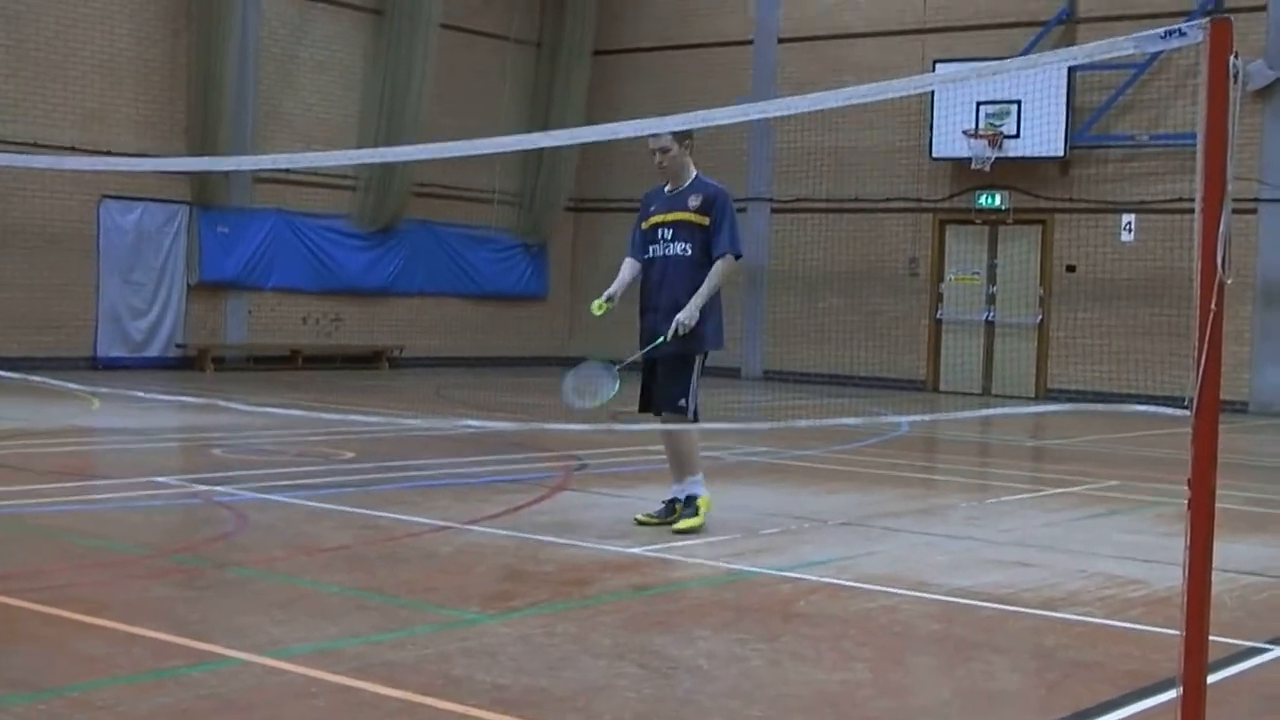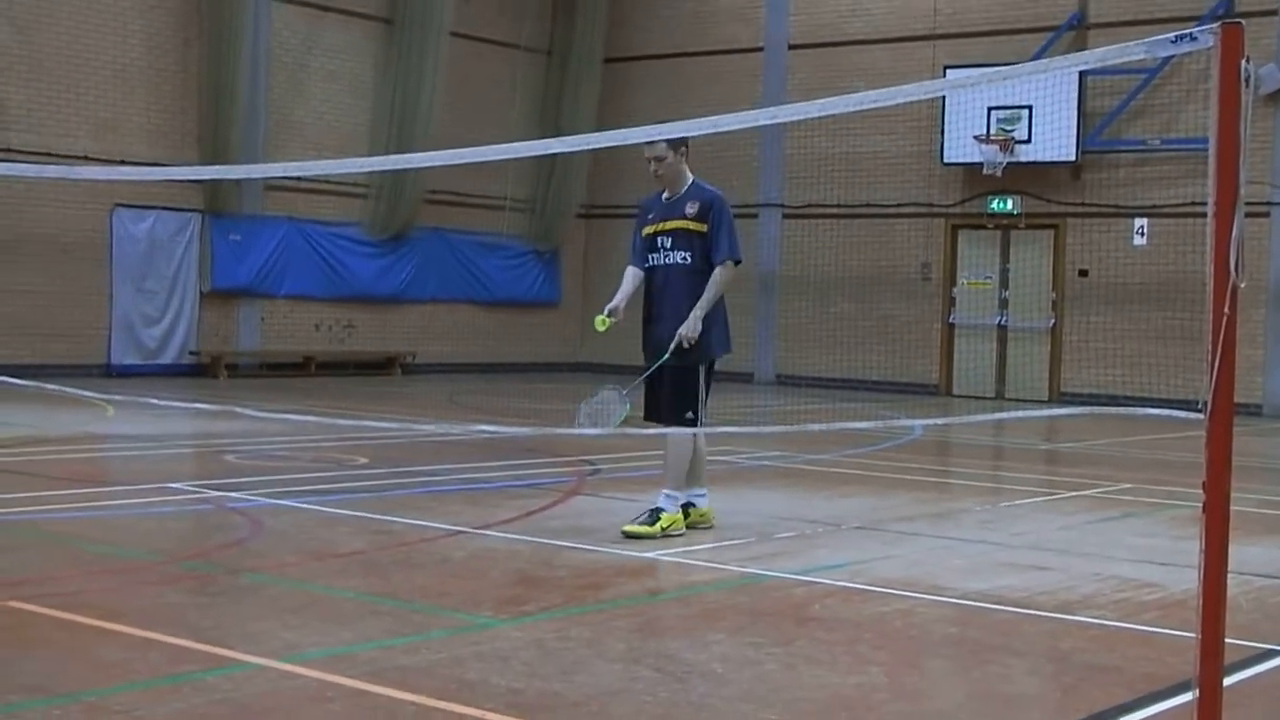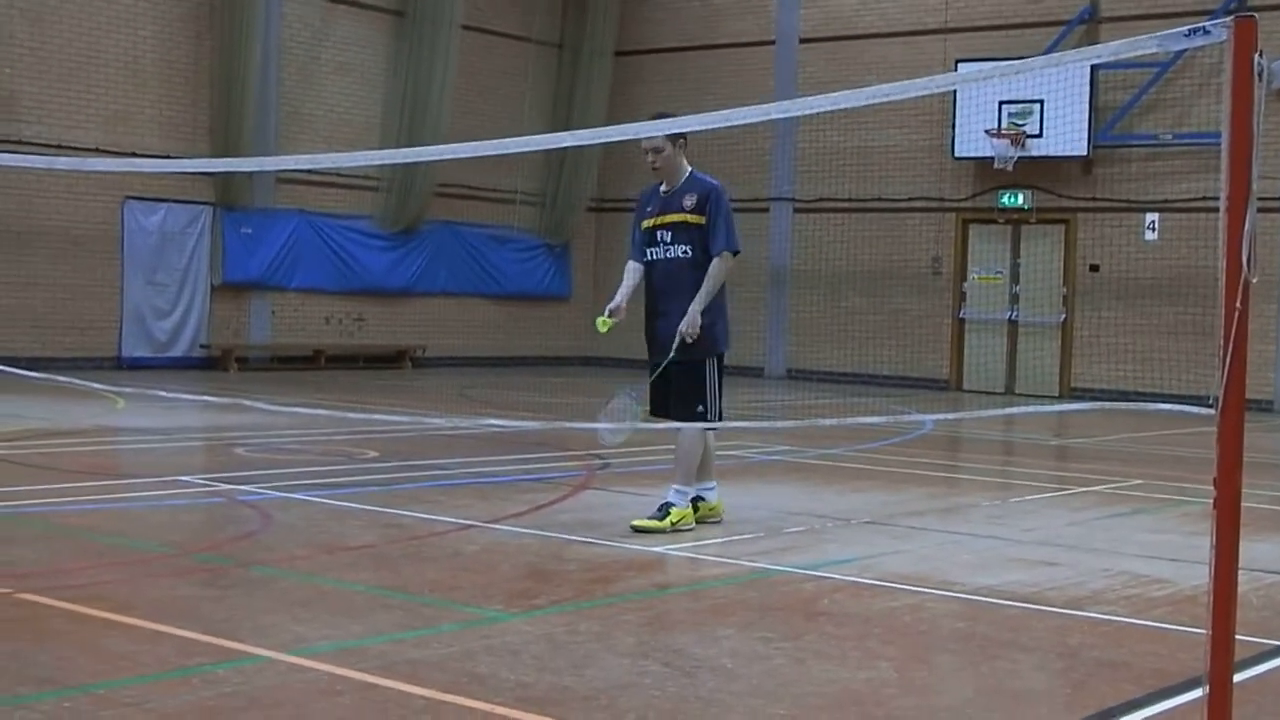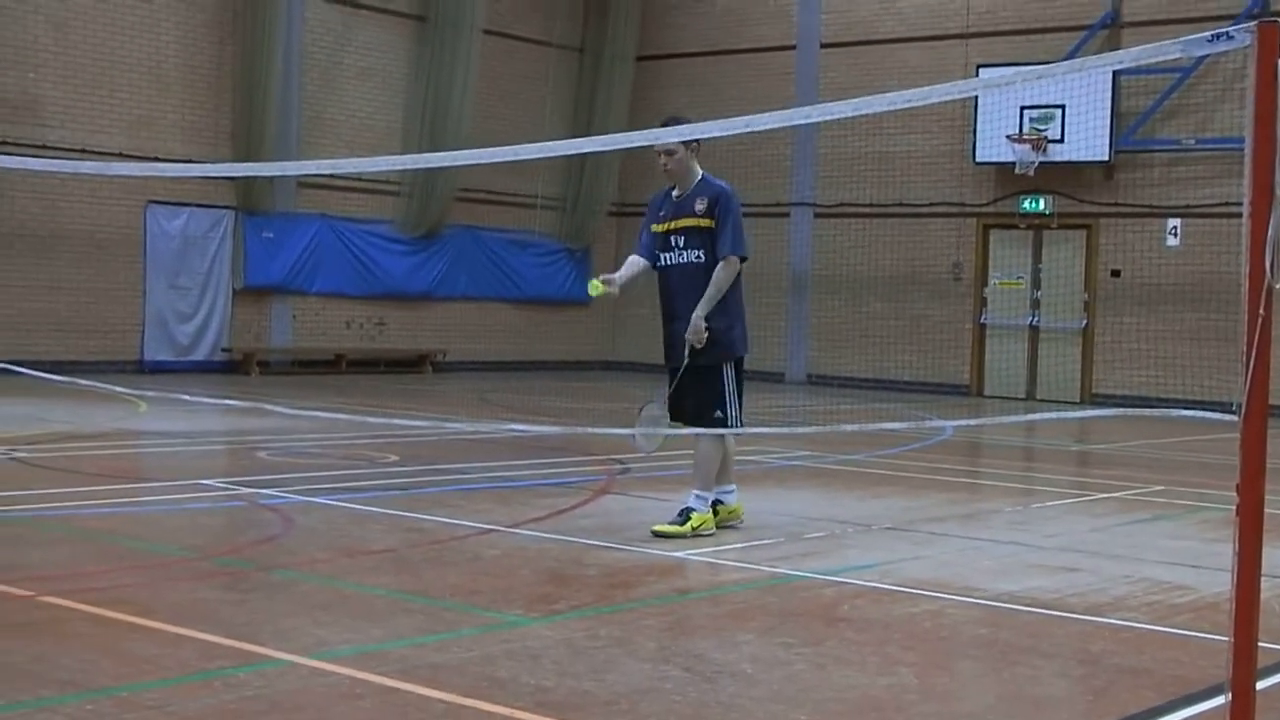
dt=0.3s
person 1, frame 1
left shoulder: (713, 196)
right shoulder: (651, 201)
left elbow: (726, 258)
right elbow: (637, 256)
left wrist: (694, 306)
right wrist: (617, 287)
left hip: (689, 325)
right hip: (654, 324)
left knee: (676, 409)
right knee: (664, 413)
left ankle: (696, 491)
right ankle: (680, 496)
person 1, frame 2
left shoulder: (711, 201)
right shoulder: (648, 208)
left elbow: (726, 265)
right elbow: (638, 263)
left wrist: (696, 316)
right wrist: (620, 299)
left hip: (694, 333)
right hip: (658, 332)
left knee: (682, 418)
right knee: (683, 420)
left ankle: (669, 508)
right ankle: (697, 503)
person 1, frame 3
left shoulder: (709, 192)
right shoulder: (646, 201)
left elbow: (724, 256)
right elbow: (638, 258)
left wrist: (696, 311)
right wrist: (622, 297)
left hip: (698, 327)
right hip: (661, 328)
left knee: (692, 413)
right knee: (689, 414)
left ankle: (678, 503)
right ankle: (706, 498)
person 1, frame 4
left shoulder: (720, 195)
right shoulder: (658, 204)
left elbow: (731, 261)
right elbow: (644, 254)
left wrist: (701, 316)
right wrist: (617, 278)
left hip: (716, 331)
right hip: (680, 333)
left knee: (711, 419)
right knee: (710, 419)
left ankle: (700, 508)
right ankle: (726, 500)
